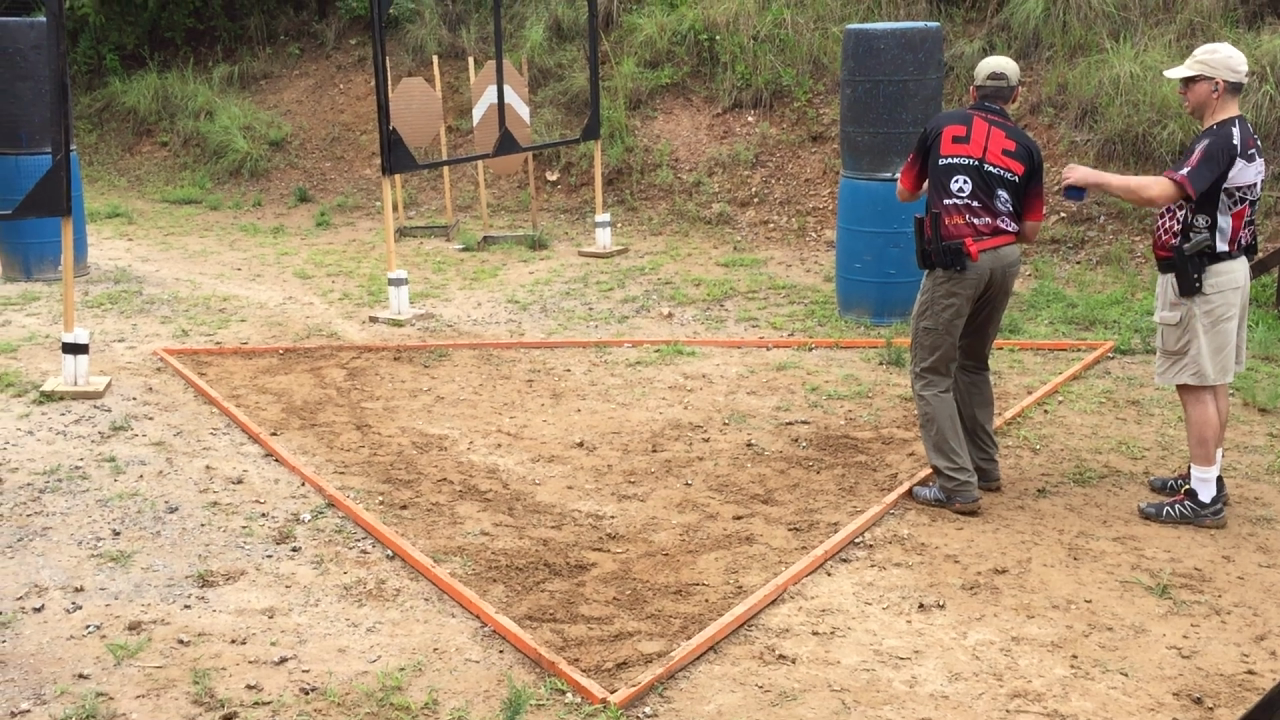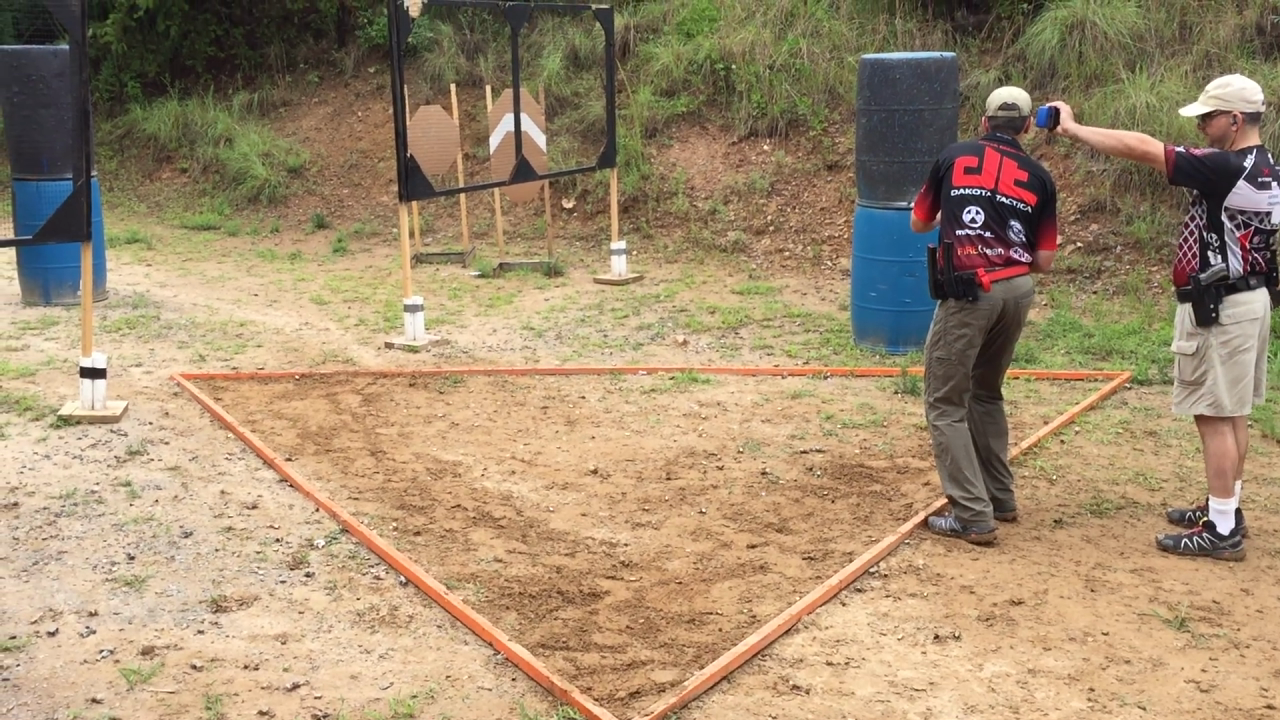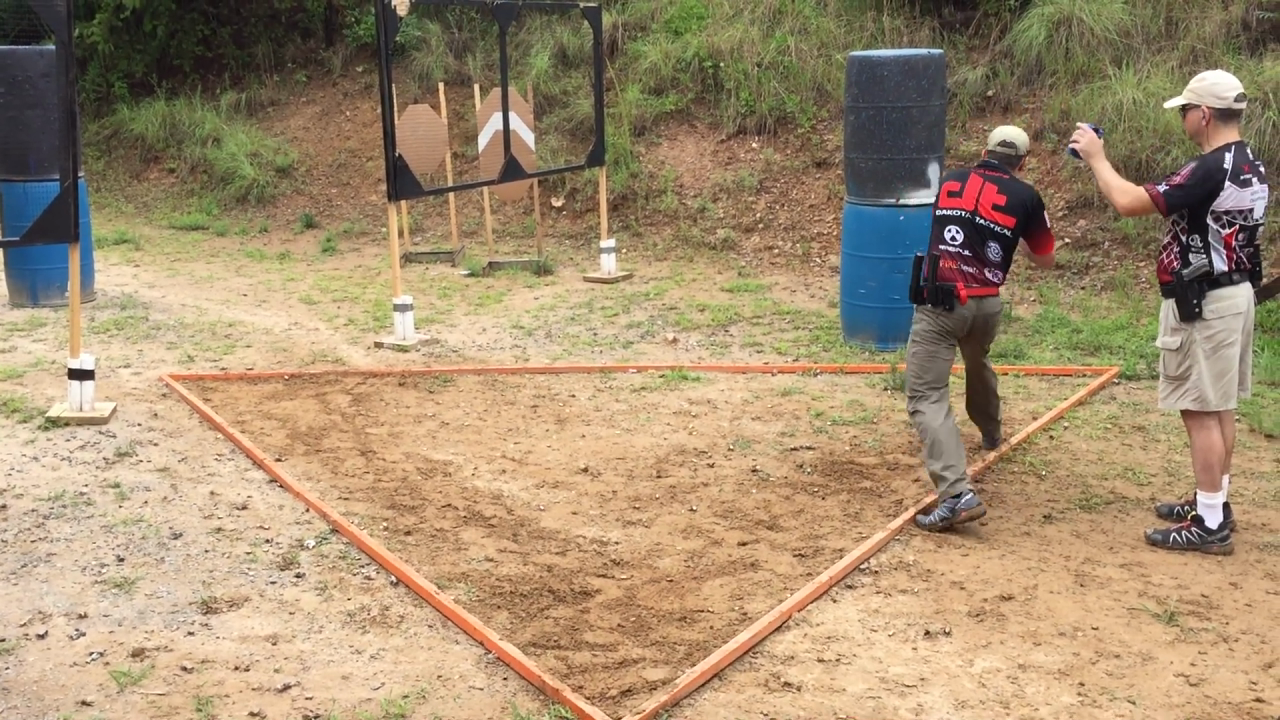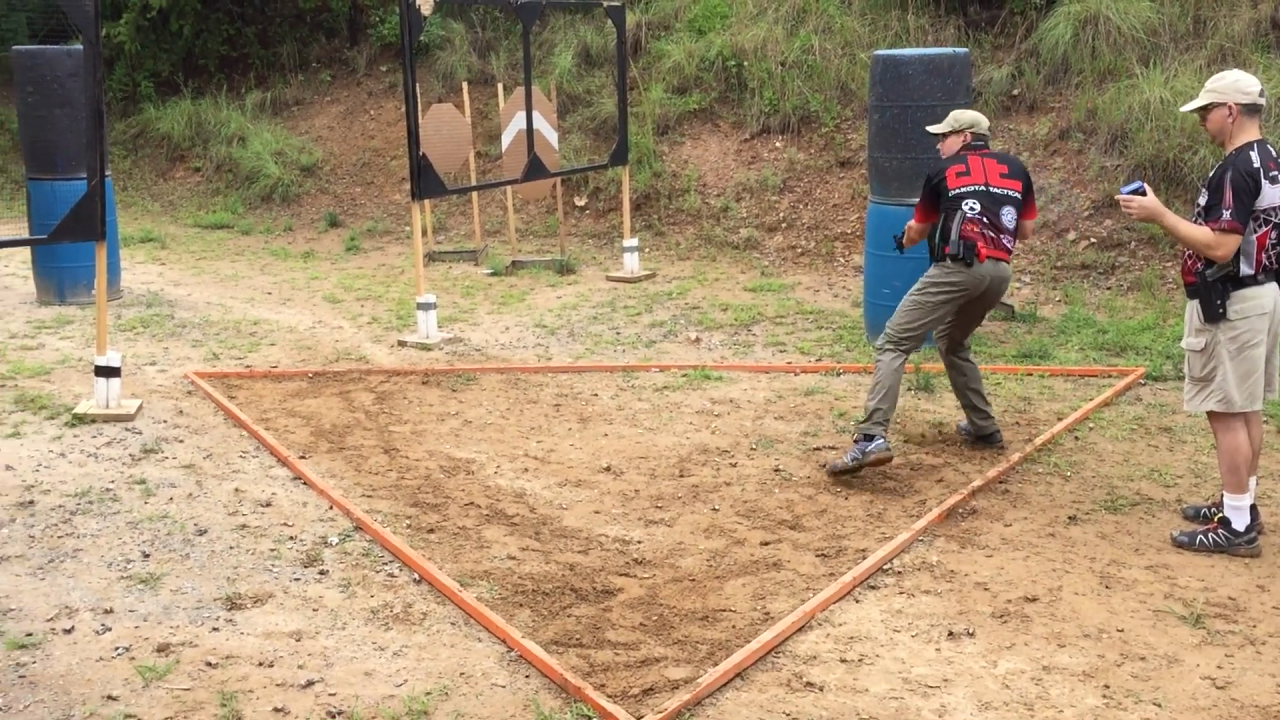
dt=1s
person 1, frame 1
left shoulder: (1219, 141)
right shoulder: (1239, 136)
left elbow: (1161, 192)
left wrist: (1092, 177)
left hip: (1202, 278)
right hip: (1223, 269)
left knee: (1198, 385)
right knee: (1213, 382)
left ankle: (1203, 498)
right ankle: (1206, 478)
person 1, frame 2
left shoulder: (1229, 169)
left elbow: (1142, 148)
left wrist: (1074, 129)
left hip: (1219, 308)
left knee: (1215, 415)
right knee: (1233, 412)
left ankle: (1221, 530)
right ankle: (1225, 509)
person 1, frame 3
left shoulder: (1210, 171)
right shoulder: (1250, 166)
left elbow: (1129, 202)
left wrist: (1095, 157)
left hip: (1203, 303)
right hip: (1234, 293)
left knee: (1202, 411)
right knee: (1221, 406)
left ankle: (1209, 524)
right ankle: (1213, 503)
person 1, frame 4
left shoulder: (1236, 168)
left elbow: (1220, 246)
left wrist: (1159, 215)
left hip: (1230, 304)
left knee: (1227, 412)
left ankle: (1237, 525)
person 2, frame 1
left shoulder: (941, 126)
right shoulder: (1027, 147)
left elbow: (904, 192)
right elbow: (1029, 230)
left hip: (958, 262)
right hip: (1004, 261)
left knee: (932, 372)
right knee: (972, 363)
left ankle: (957, 486)
right ankle: (984, 467)
person 2, frame 2
left shoulder: (953, 157)
right shoulder: (1039, 177)
left elbow: (919, 223)
right elbow: (1043, 261)
left hip: (969, 293)
right hip: (1017, 291)
left knee: (946, 402)
right knee: (985, 392)
left ankle: (973, 516)
right ankle: (1000, 497)
person 2, frame 3
left shoulder: (950, 181)
right shoulder: (1026, 196)
right elbow: (1045, 259)
left hip: (940, 304)
right hip: (986, 304)
left knee: (926, 401)
right knee: (976, 360)
left ankle: (958, 494)
right ankle: (990, 432)
person 2, frame 4
left shoulder: (943, 169)
right shoulder: (1016, 169)
left elbow: (917, 231)
right elbow: (1026, 230)
left wrist: (907, 237)
left hip: (958, 266)
right hip: (998, 272)
left knee: (894, 345)
right knee: (953, 344)
left ankle: (872, 438)
right ankle: (984, 428)
